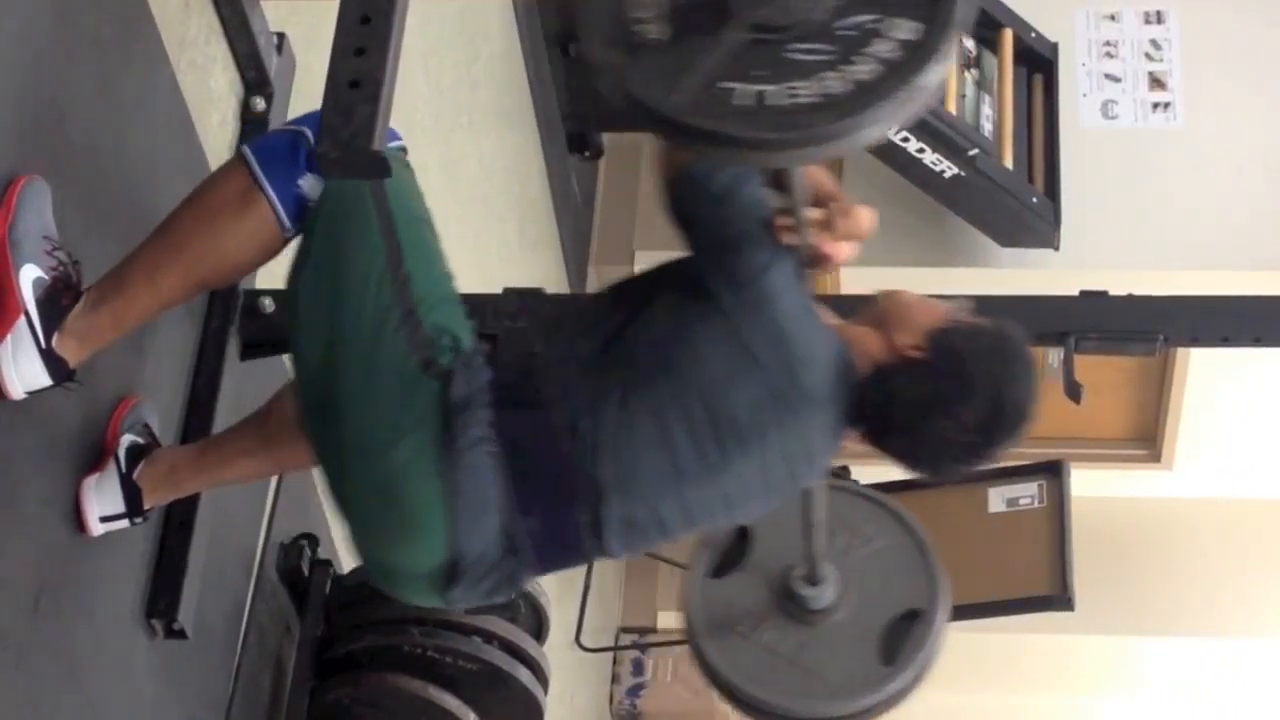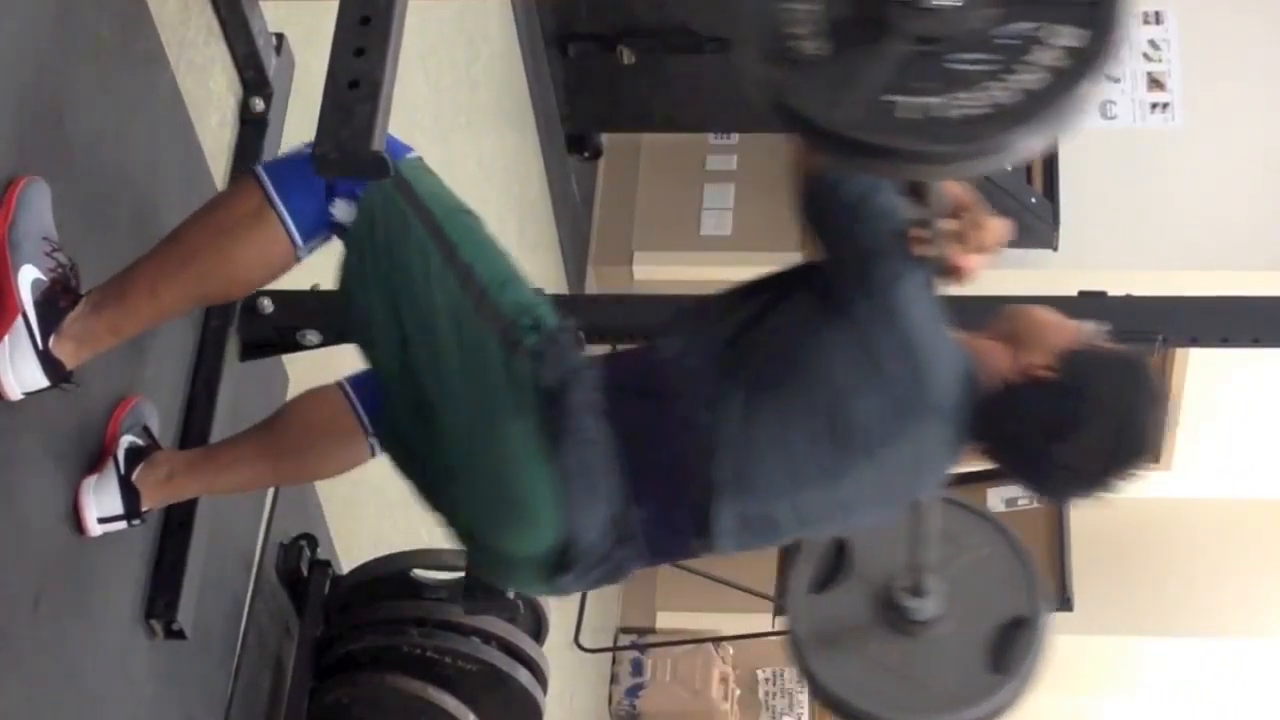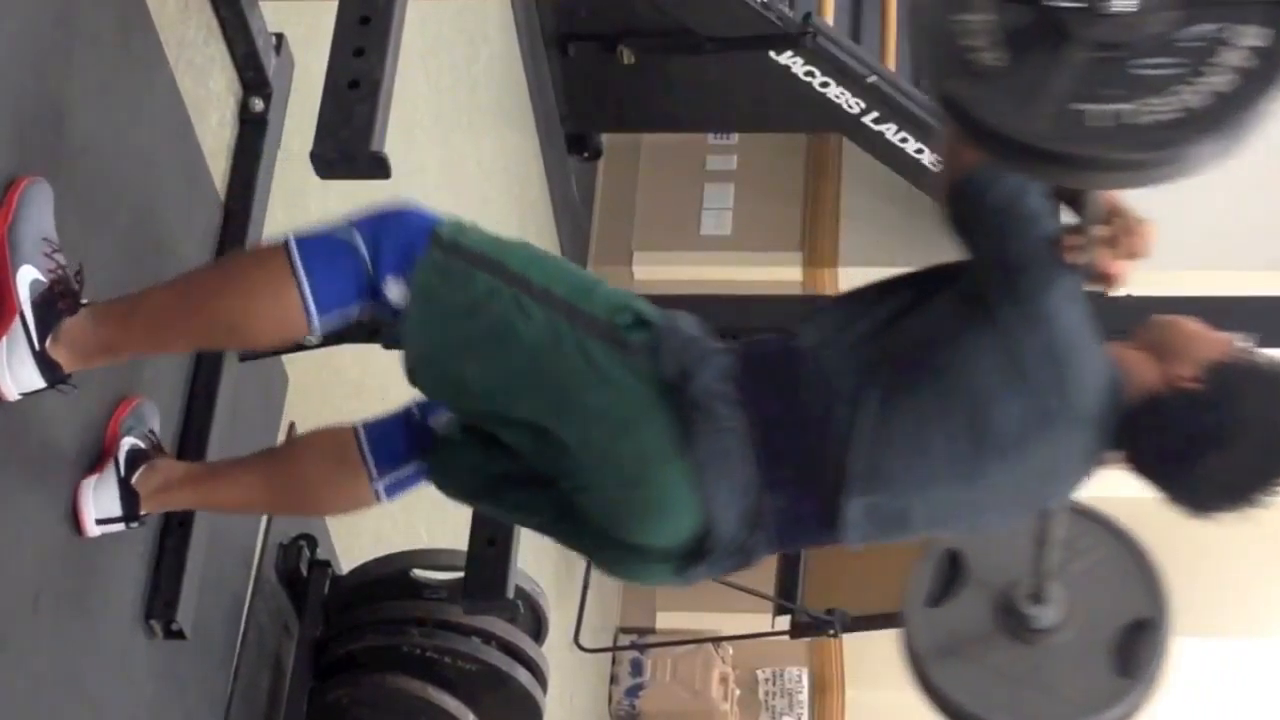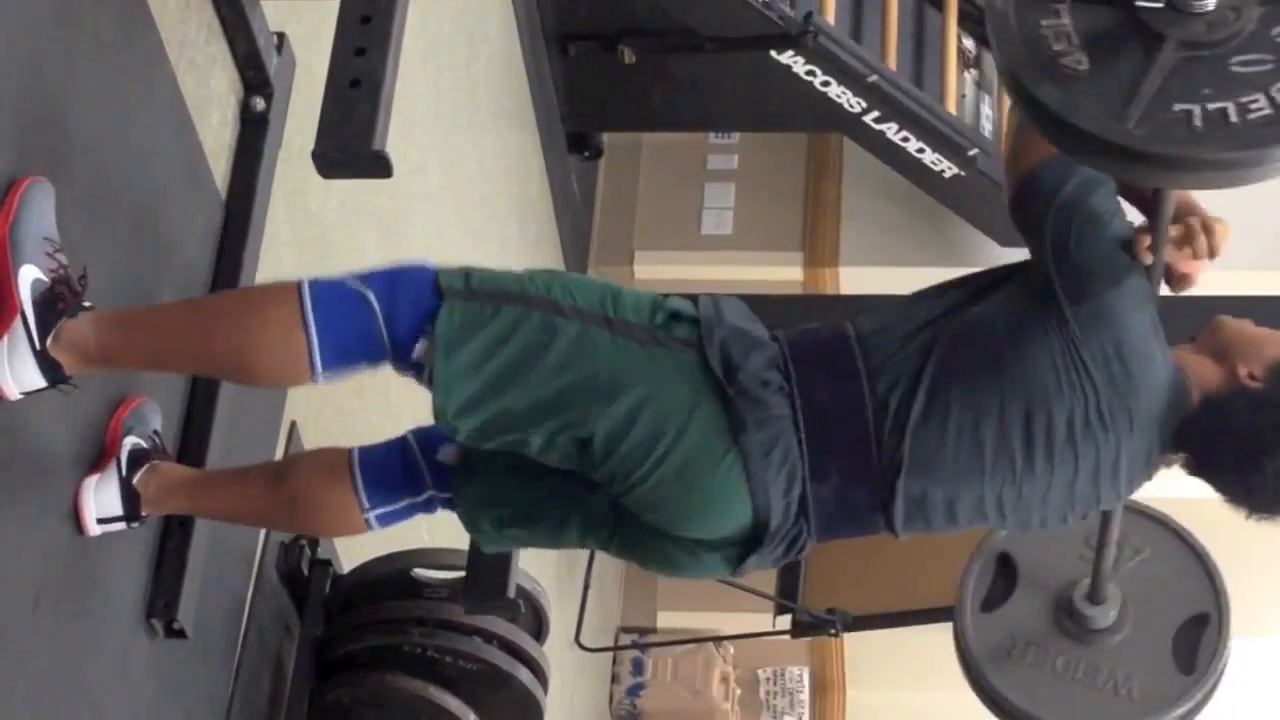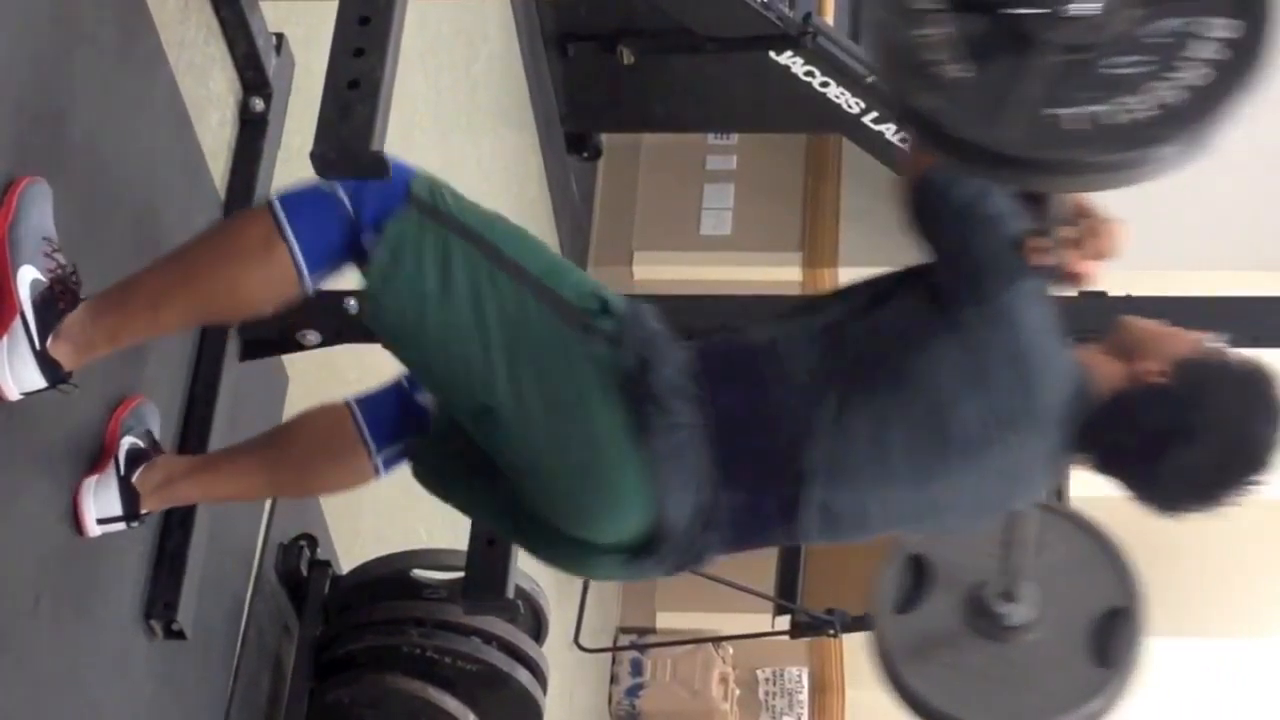
dt=0.2s
person 1, frame 1
left shoulder: (775, 323)
right shoulder: (808, 445)
left elbow: (693, 159)
right wrist: (819, 226)
left hip: (419, 475)
right hip: (457, 553)
right knee: (421, 375)
right ankle: (152, 478)
person 1, frame 2
left shoulder: (903, 336)
right shoulder: (925, 450)
left elbow: (827, 164)
right wrist: (948, 234)
left knee: (361, 166)
right knee: (406, 388)
right ankle: (152, 480)
person 1, frame 3
left shoulder: (1052, 340)
right shoulder: (1055, 462)
left elbow: (969, 163)
right wrist: (1090, 252)
left hip: (673, 432)
right hip: (679, 522)
left knee: (392, 250)
right knee: (423, 437)
right ankle: (152, 487)
person 1, frame 4
left shoulder: (1115, 334)
right shoulder: (1114, 463)
left elbow: (1037, 155)
left hip: (720, 418)
right hip: (720, 517)
left knee: (397, 311)
right knee: (427, 470)
right ankle: (151, 488)
person 1, frame 5
left shoulder: (1016, 339)
right shoulder: (1023, 462)
left elbow: (935, 167)
right wrist: (1058, 245)
left hip: (640, 416)
right hip: (639, 516)
left knee: (373, 203)
right knee: (427, 405)
right ankle: (158, 481)
